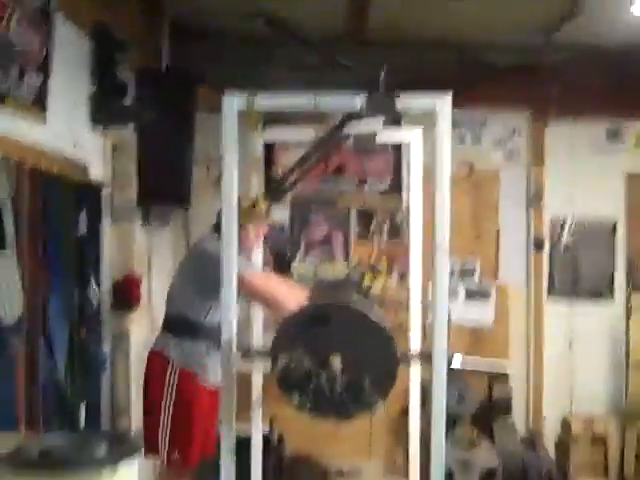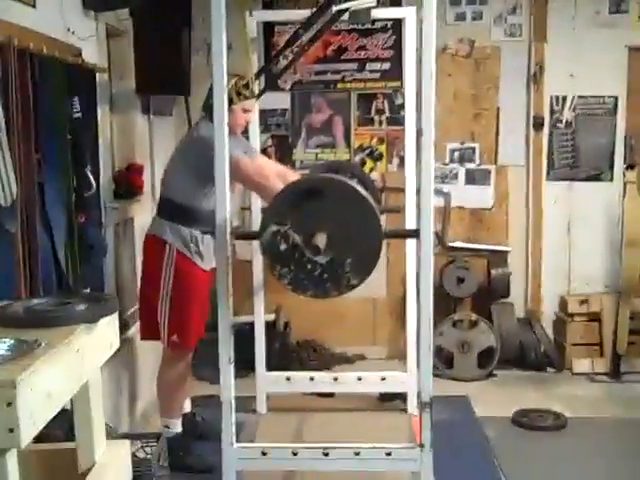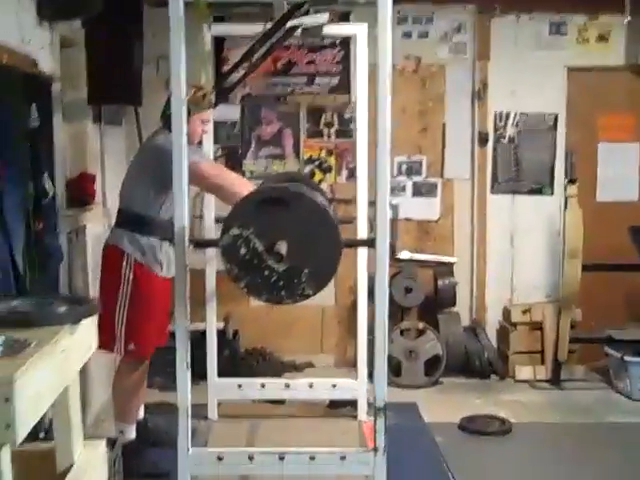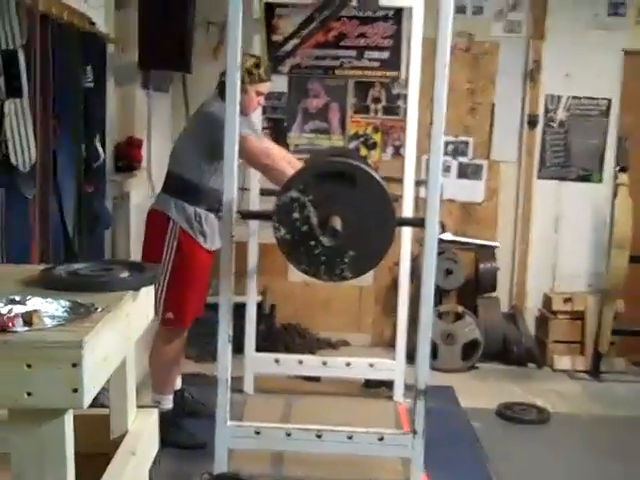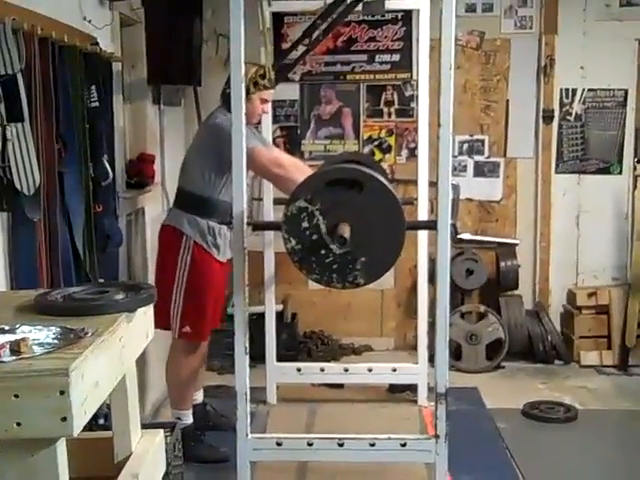
dt=1s
person 1, frame 1
right shoulder: (211, 252)
left elbow: (276, 284)
right elbow: (265, 293)
left hip: (206, 366)
right hip: (180, 364)
left knee: (192, 452)
person 1, frame 2
left shoulder: (230, 140)
right shoulder: (206, 138)
left elbow: (273, 169)
right elbow: (259, 181)
left hip: (197, 247)
right hip: (175, 247)
left knee: (188, 340)
right knee: (177, 345)
left ankle: (183, 415)
right ankle: (171, 440)
person 1, frame 3
left shoulder: (184, 149)
right shoulder: (163, 147)
left elbow: (228, 177)
right elbow: (218, 183)
left hip: (156, 257)
right hip: (134, 257)
left knee: (144, 350)
right knee: (132, 354)
left ankle: (136, 425)
right ankle: (125, 444)
person 1, frame 4
left shoulder: (236, 119)
right shoulder: (217, 116)
left elbow: (279, 153)
right elbow: (267, 162)
left hip: (199, 225)
right hip: (178, 224)
left knee: (182, 318)
right knee: (171, 322)
left ankle: (174, 395)
right ankle: (163, 414)
person 1, frame 5
left shoulder: (242, 130)
right shoulder: (223, 126)
left elbow: (288, 161)
right elbow: (277, 171)
left hip: (213, 238)
right hip: (191, 238)
left knee: (202, 331)
right knee: (188, 337)
left ankle: (197, 408)
right ankle: (183, 430)
